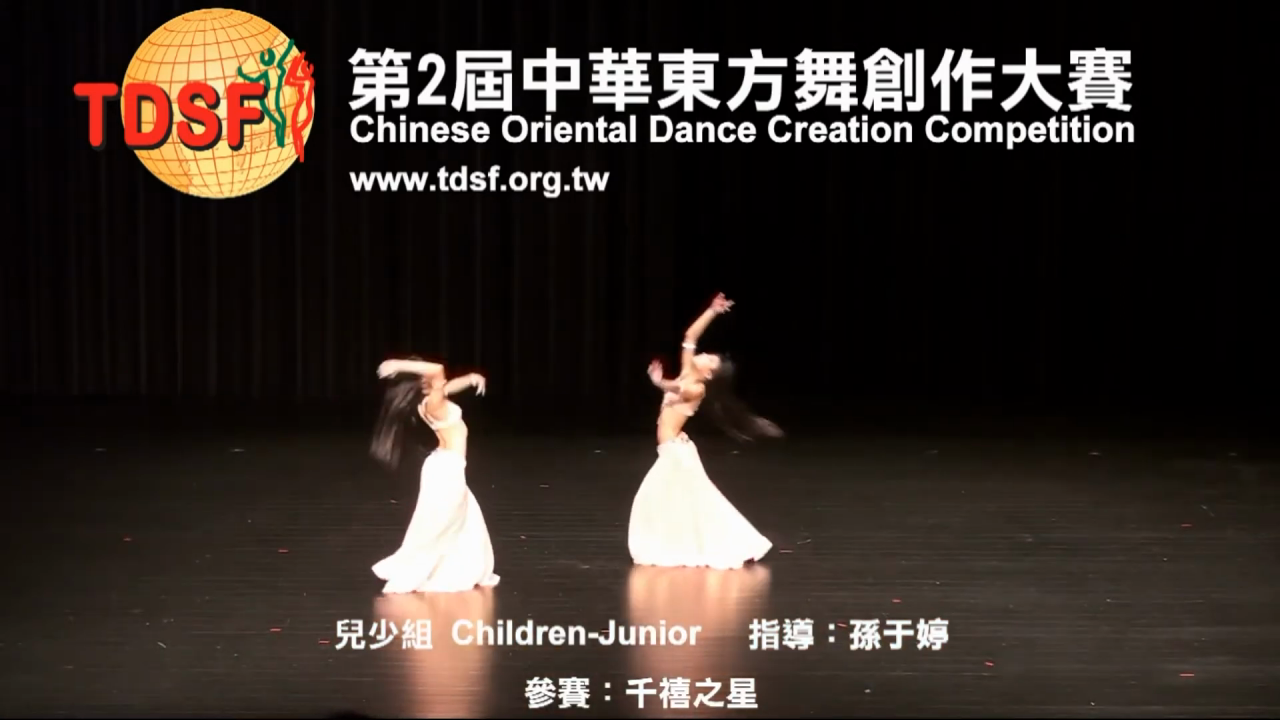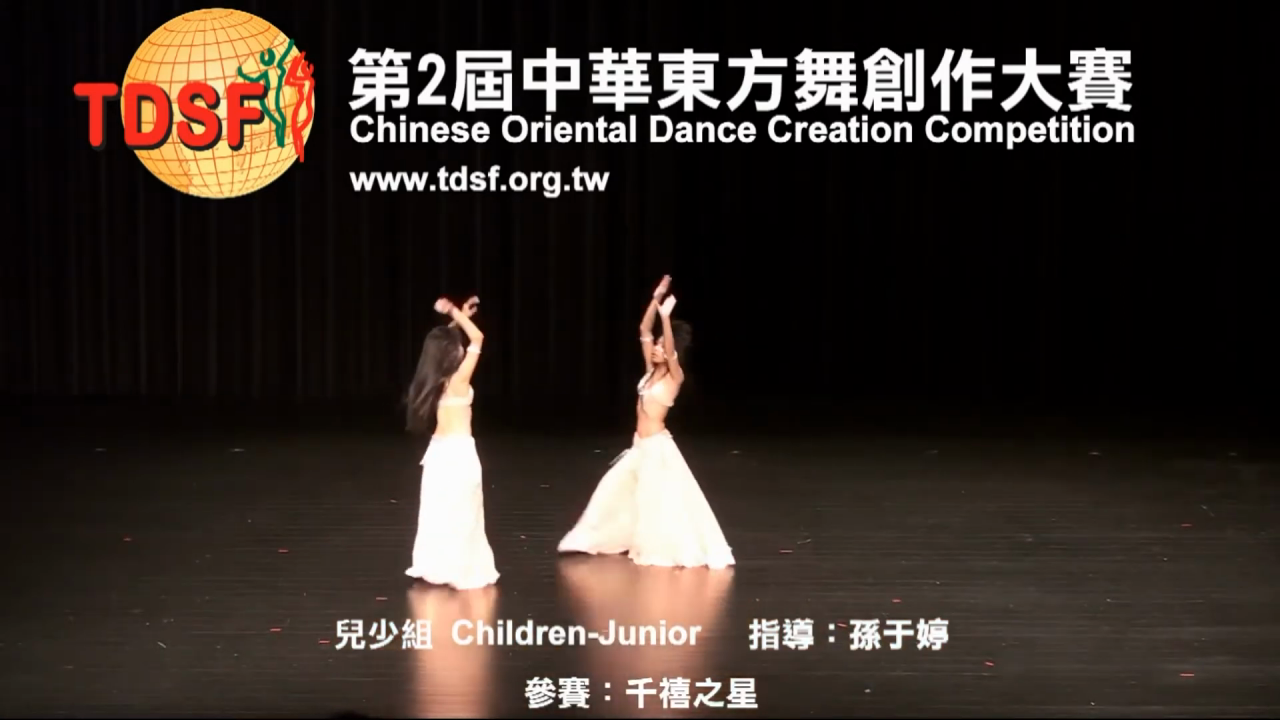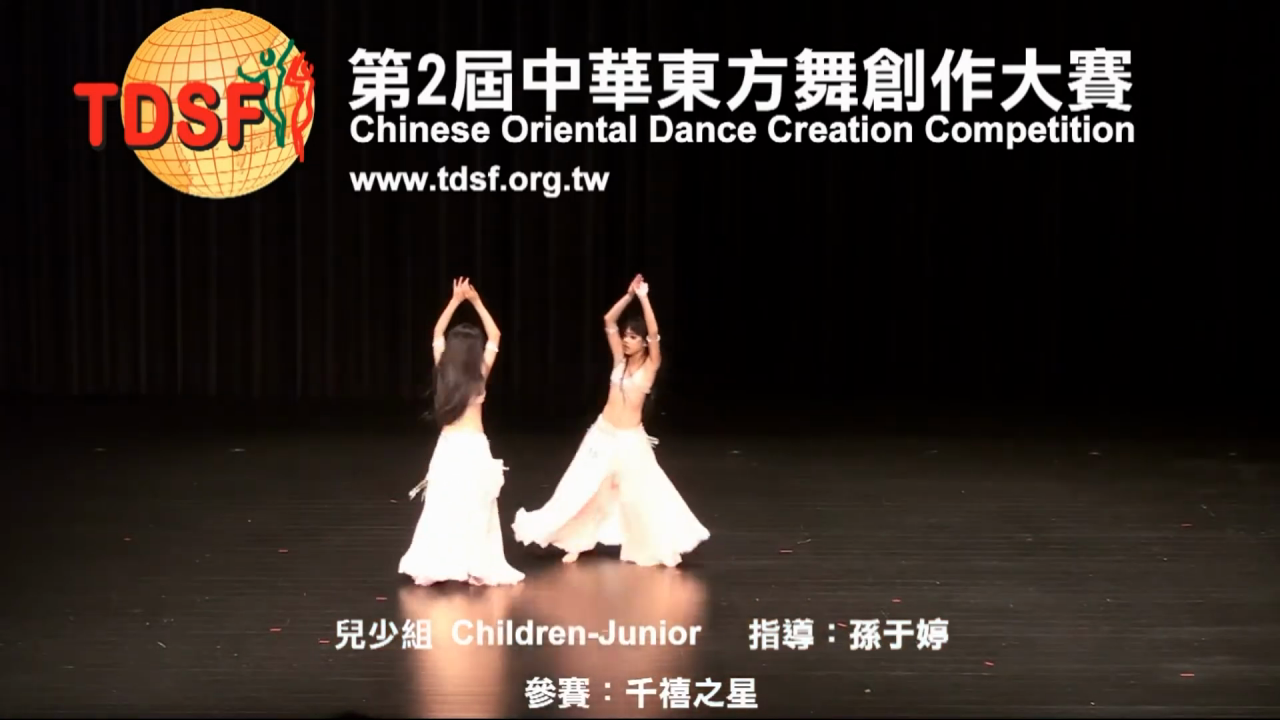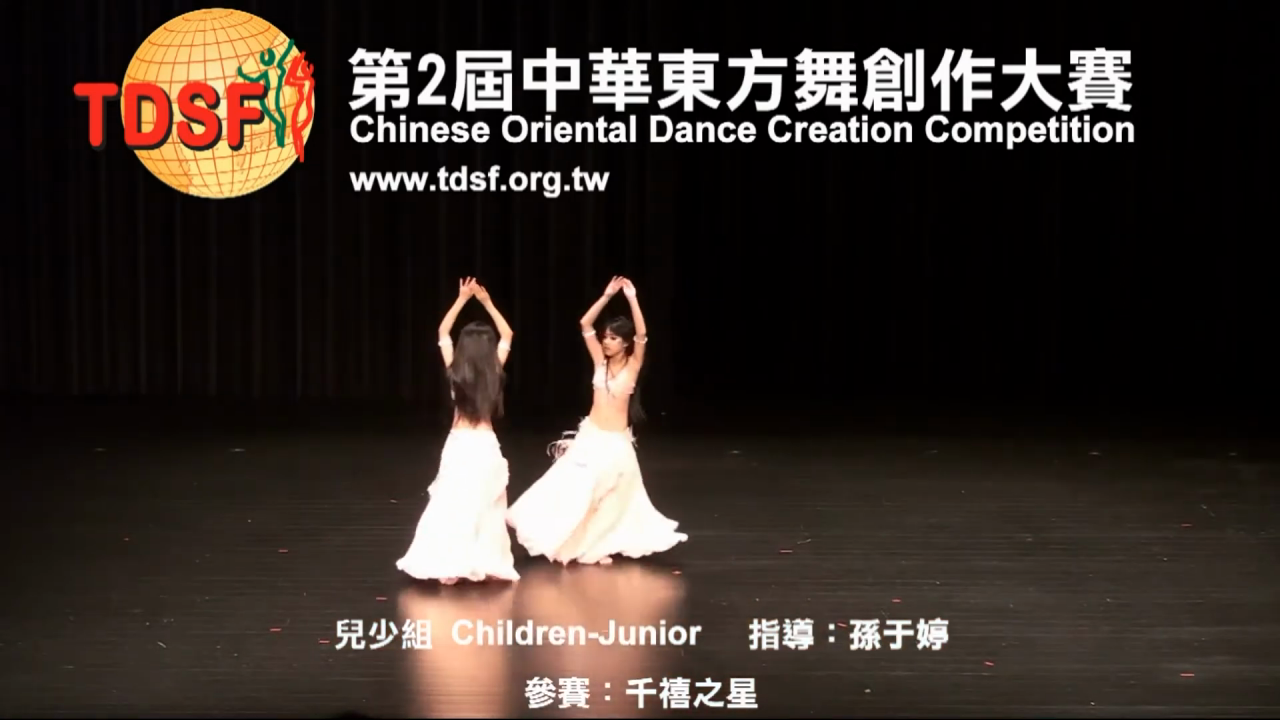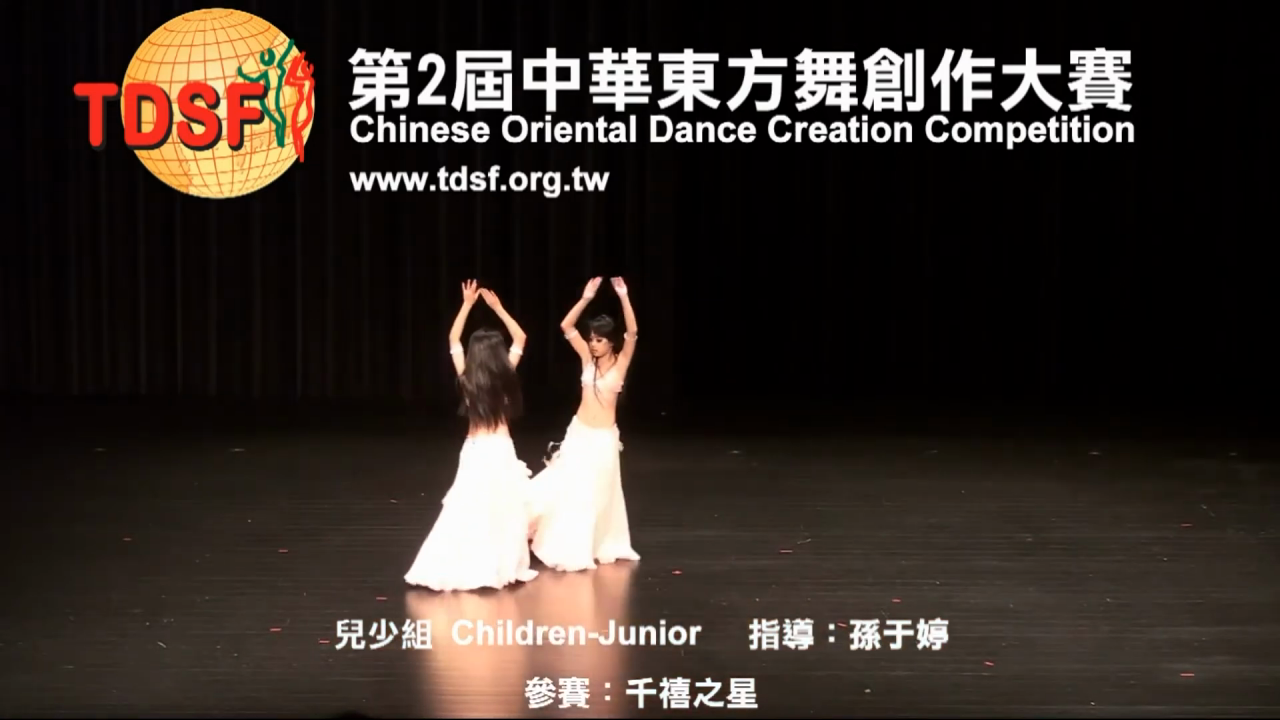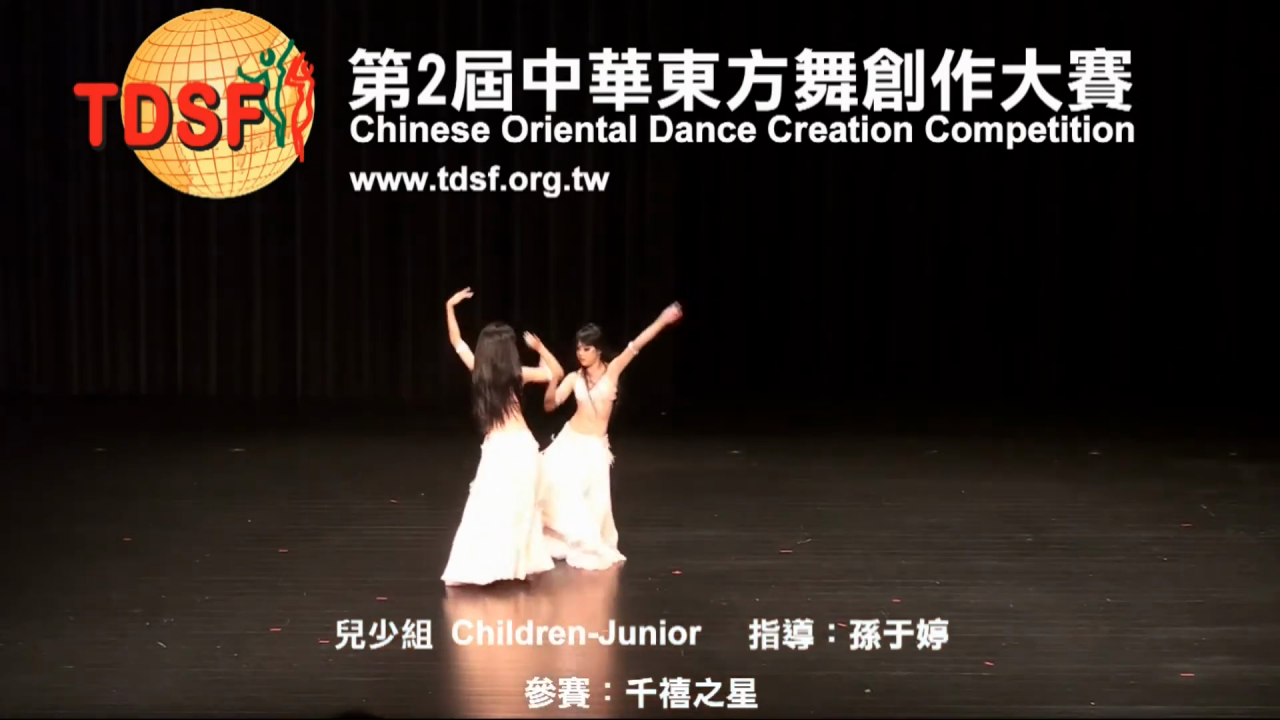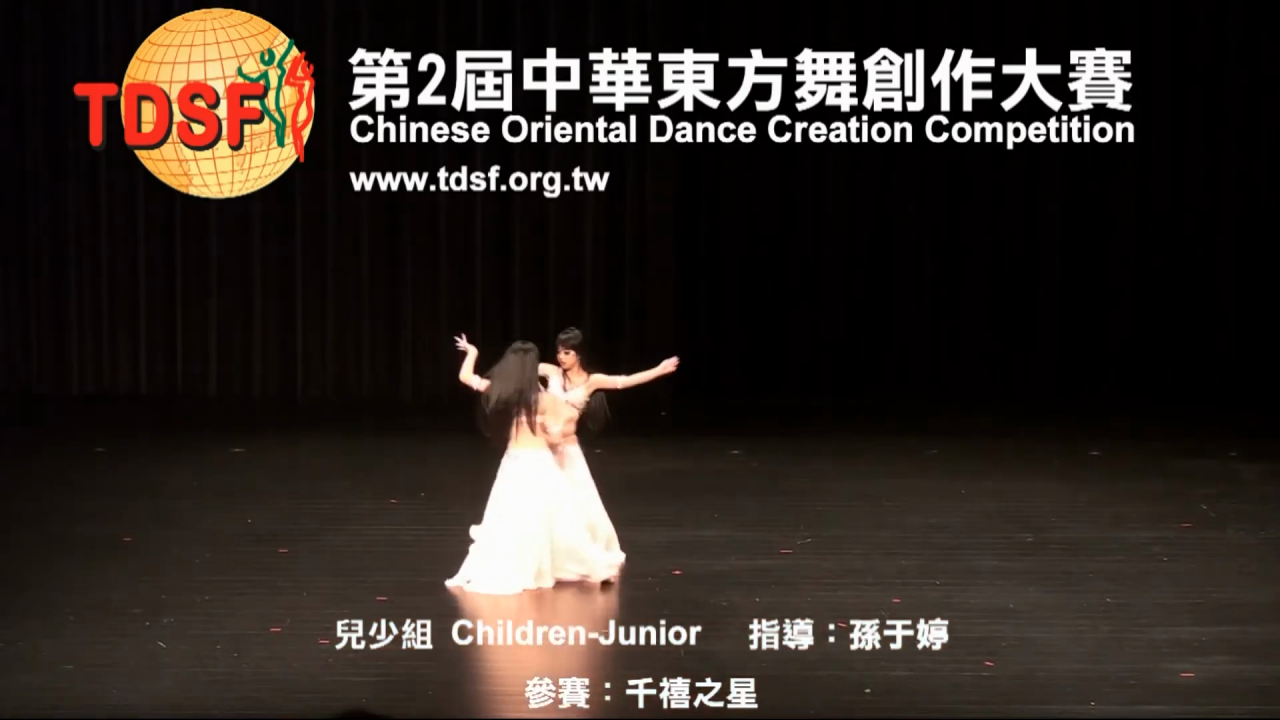
dt=0.2s
person 1, frame 1
left shoulder: (430, 401)
right shoulder: (431, 404)
left elbow: (447, 386)
right elbow: (437, 370)
left wrist: (469, 379)
right wrist: (401, 365)
left hip: (450, 465)
right hip: (447, 467)
left knee: (467, 519)
right knee: (436, 523)
left ankle: (465, 572)
right ankle: (404, 574)
person 1, frame 2
left shoulder: (436, 378)
right shoulder: (458, 380)
left elbow: (448, 340)
right elbow: (476, 340)
left wrist: (458, 315)
right wrist: (455, 312)
left hip: (440, 449)
right hip: (458, 451)
left knee: (442, 512)
right knee: (460, 512)
left ankle: (440, 565)
right ankle: (454, 570)
person 1, frame 3
left shoulder: (444, 371)
right shoulder: (478, 375)
left elbow: (438, 333)
right elbow: (494, 336)
left wrist: (455, 300)
right wrist: (474, 301)
left hip: (447, 445)
right hip: (472, 447)
left knee: (442, 509)
right knee: (475, 510)
left ankle: (433, 567)
right ankle: (478, 567)
person 1, frame 4
left shoulder: (455, 370)
right shoulder: (492, 372)
left elbow: (443, 332)
right elbow: (507, 335)
left wrist: (462, 299)
right wrist: (486, 302)
left hip: (457, 444)
right hip: (483, 446)
left knee: (450, 507)
right knee: (485, 508)
left ankle: (446, 566)
right ankle: (483, 563)
person 1, frame 5
left shoulder: (466, 378)
right shoulder: (504, 375)
left elbow: (454, 339)
right elbow: (520, 339)
left wrist: (467, 304)
right wrist: (498, 307)
left hip: (475, 452)
right hip: (501, 452)
left knee: (464, 514)
right knee: (505, 515)
left ankle: (449, 572)
right ankle: (506, 568)
person 1, frame 6
left shoulder: (478, 370)
right shoulder: (516, 374)
left elbow: (456, 340)
right elbow: (556, 373)
left wrist: (449, 307)
right wrist: (540, 348)
left hip: (497, 447)
right hip: (521, 445)
left knee: (487, 508)
right knee: (519, 507)
left ankle: (481, 565)
right ankle: (519, 562)
person 1, frame 7
left shoulder: (500, 392)
right shoulder: (542, 398)
left elbow: (465, 377)
right elbow: (556, 434)
left wrist: (472, 353)
right wrist: (572, 413)
left hip: (517, 463)
right hip: (541, 465)
left knee: (503, 523)
right knee: (560, 523)
left ankle: (487, 577)
right ankle: (593, 568)
person 2, frame 1
left shoulder: (697, 388)
right shoulder: (688, 371)
left elbow: (678, 390)
right elbow: (690, 335)
left wrist: (661, 382)
right wrist: (712, 312)
left hip: (675, 452)
right hip: (671, 451)
person 2, frame 2
left shoulder: (675, 376)
right shoulder: (651, 370)
left elbow: (673, 349)
right elbow: (644, 330)
left wrist: (666, 317)
right wrist: (656, 300)
left hip: (657, 447)
right hip: (640, 445)
left knee: (667, 500)
right knee: (614, 491)
left ankle: (696, 552)
person 2, frame 3
left shoulder: (650, 366)
right shoulder: (620, 359)
left elbow: (654, 333)
right elbow: (609, 321)
left wrist: (644, 299)
right wrist: (628, 296)
left hip: (629, 439)
right hip: (603, 433)
left knee: (641, 494)
right knee: (581, 486)
left ankle: (662, 548)
right ankle: (576, 544)
person 2, frame 4
left shoulder: (633, 366)
right shoulder: (600, 361)
left elbow: (642, 334)
right elbow: (585, 324)
left wrist: (632, 298)
right wrist: (607, 296)
left hip: (617, 441)
right hip: (590, 435)
left knee: (614, 498)
right knee: (571, 486)
person 2, frame 5
left shoulder: (621, 363)
right shoulder: (588, 359)
left elbow: (632, 332)
right elbow: (566, 327)
left wrist: (624, 297)
right wrist: (586, 298)
left hip: (604, 438)
right hip: (578, 432)
left knee: (595, 495)
right knee: (569, 488)
left ankle: (590, 550)
person 2, frame 6
left shoulder: (612, 370)
right shoulder: (575, 378)
left elbow: (636, 345)
right elbow: (550, 405)
left wrist: (663, 320)
right wrist: (551, 382)
left hip: (595, 445)
right hip: (569, 440)
left knee: (595, 500)
right knee: (563, 492)
left ankle: (593, 549)
person 2, frame 7
left shoulder: (591, 381)
right shoulder: (553, 373)
left elbow: (626, 381)
left wrist: (659, 369)
left hip: (567, 448)
left knee: (584, 500)
left ankle: (597, 549)
